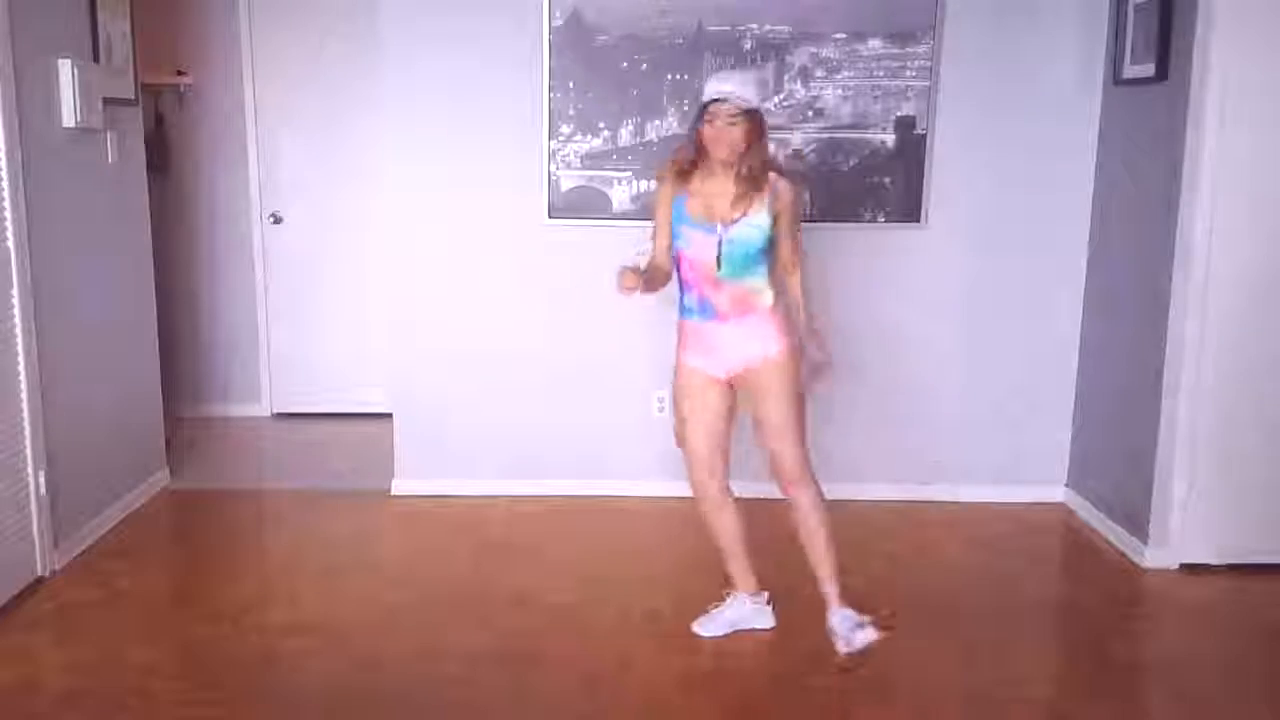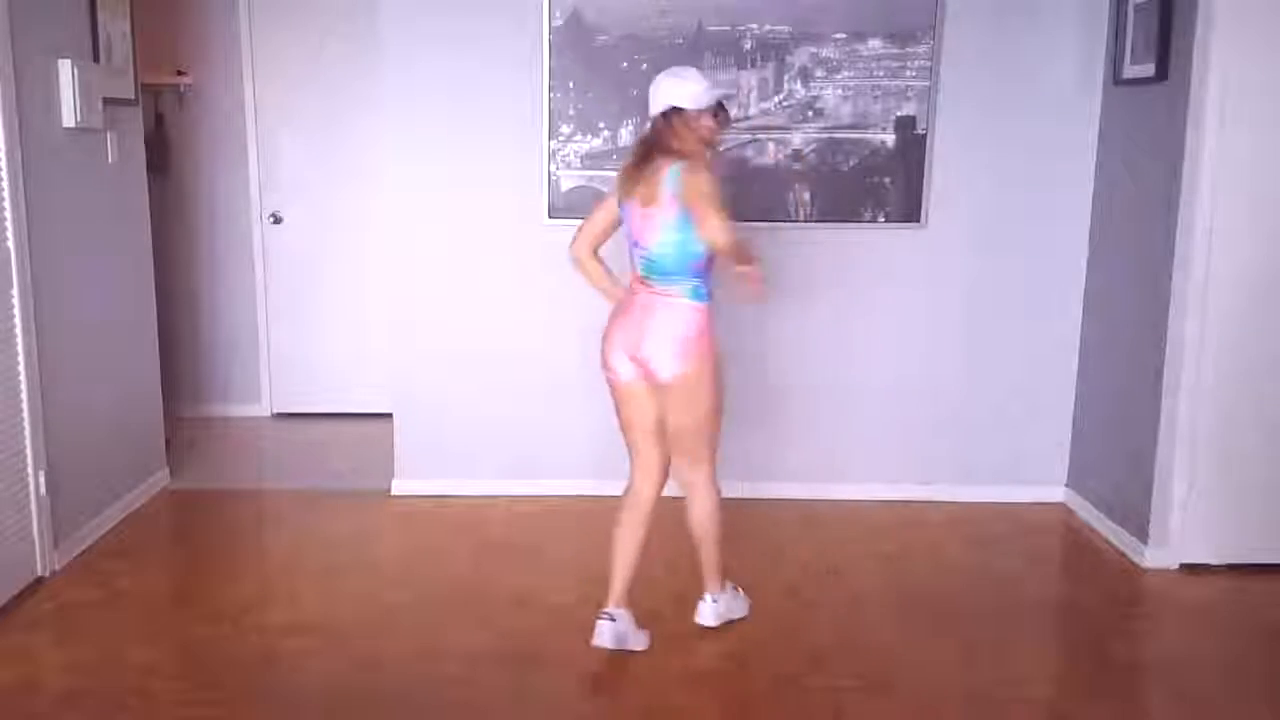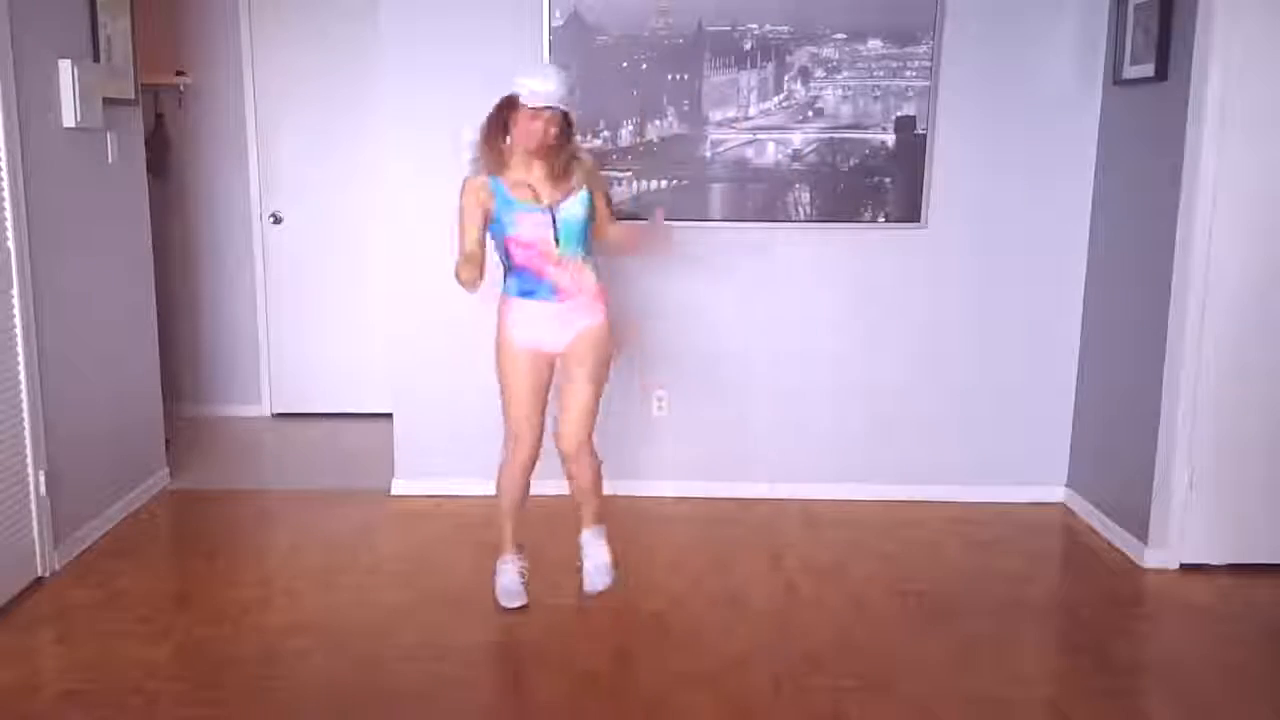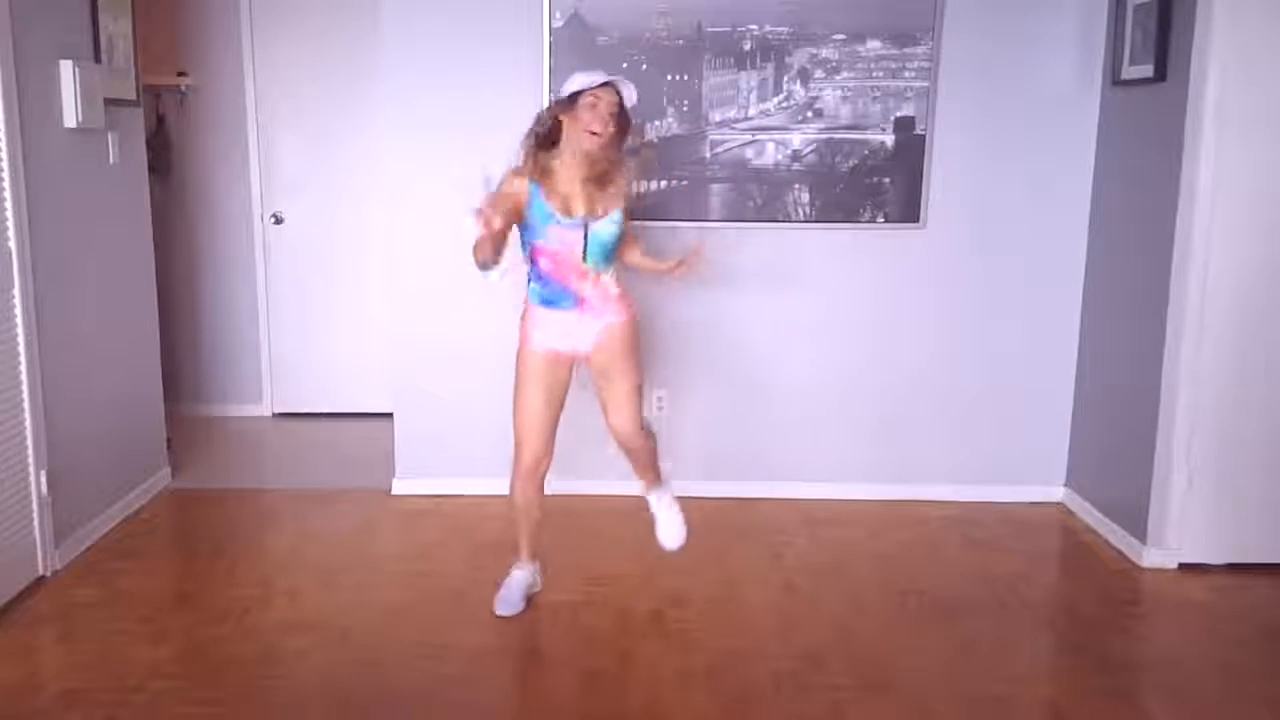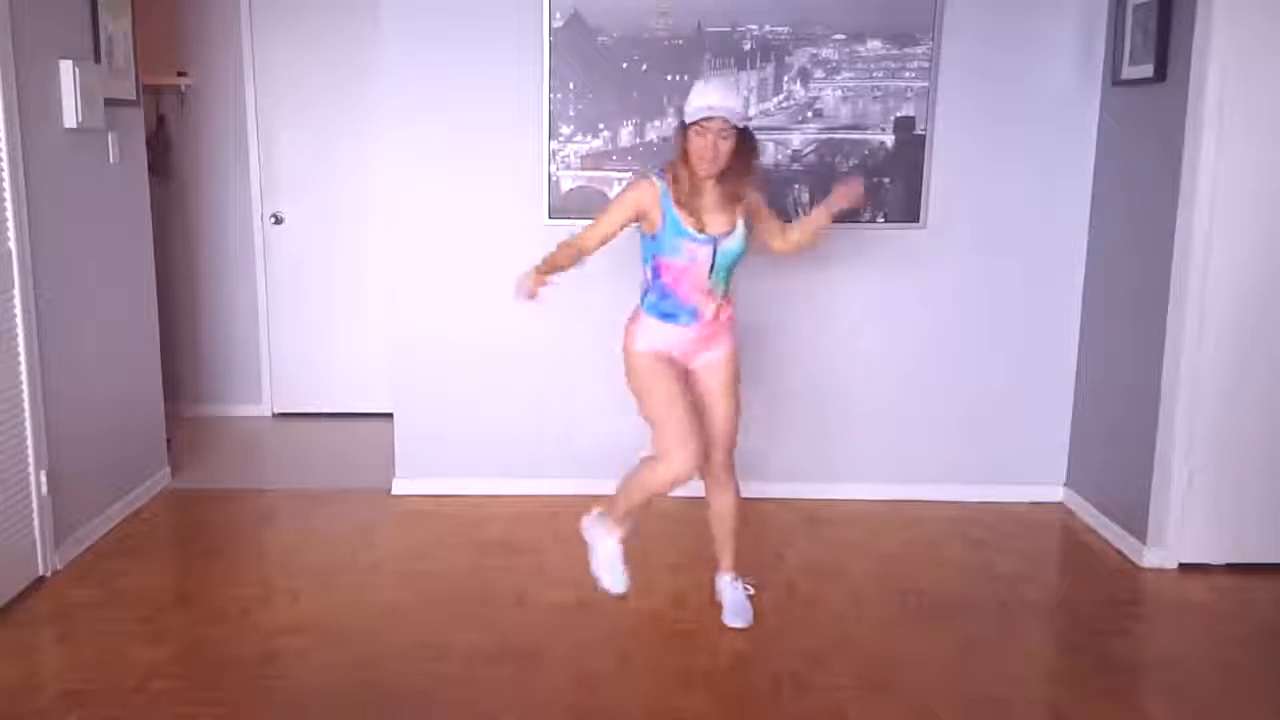
dt=1s
person 1, frame 1
left shoulder: (777, 192)
right shoulder: (674, 190)
left elbow: (788, 269)
right elbow: (662, 267)
left wrist: (806, 339)
right wrist: (639, 277)
left hip: (764, 345)
right hip: (699, 350)
left knee: (793, 471)
right knee: (707, 483)
left ankle: (837, 608)
right ankle: (747, 598)
person 1, frame 2
left shoulder: (635, 180)
right shoulder: (696, 177)
left elbow: (581, 249)
right elbow: (717, 238)
right wrist: (744, 262)
left hip: (628, 330)
right hip: (680, 333)
left knee: (647, 478)
right knee: (696, 474)
left ankle: (613, 614)
right ankle: (715, 593)
person 1, frame 3
left shoulder: (580, 168)
right shoulder: (483, 185)
left elbow: (604, 230)
right elbow: (469, 272)
left wrist: (642, 235)
right wrist: (468, 268)
left hip: (584, 316)
right hip: (523, 322)
left knee: (574, 442)
right knee: (521, 449)
left ankle: (592, 534)
right ankle: (510, 558)
person 1, frame 4
left shoulder: (614, 180)
right shoulder: (522, 182)
right elbow: (485, 260)
left wrist: (660, 266)
right wrist: (491, 234)
left hip: (607, 319)
right hip: (546, 328)
left knee: (626, 427)
right knee: (530, 458)
left ankle: (655, 489)
right ankle: (524, 566)
person 1, frame 5
left shoulder: (742, 194)
right shoulder: (649, 193)
left elbow: (783, 241)
right elbow: (585, 241)
left wrist: (828, 208)
right wrist: (543, 269)
left hip: (713, 343)
right hip: (652, 343)
left knee: (720, 464)
right knee: (680, 460)
left ankle: (727, 577)
right ankle: (608, 521)
